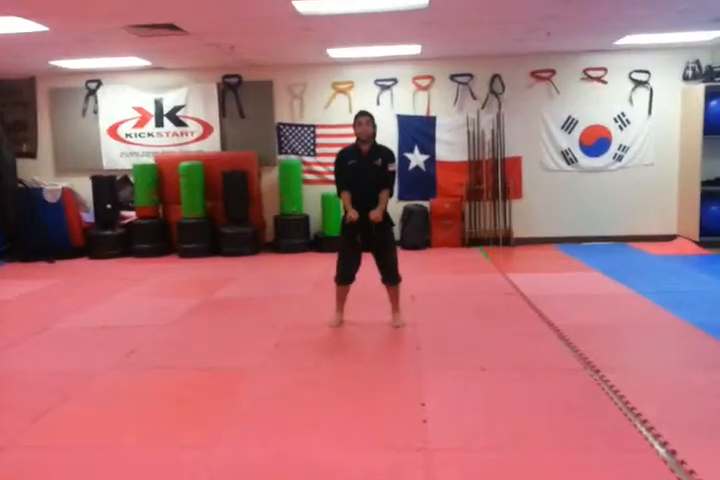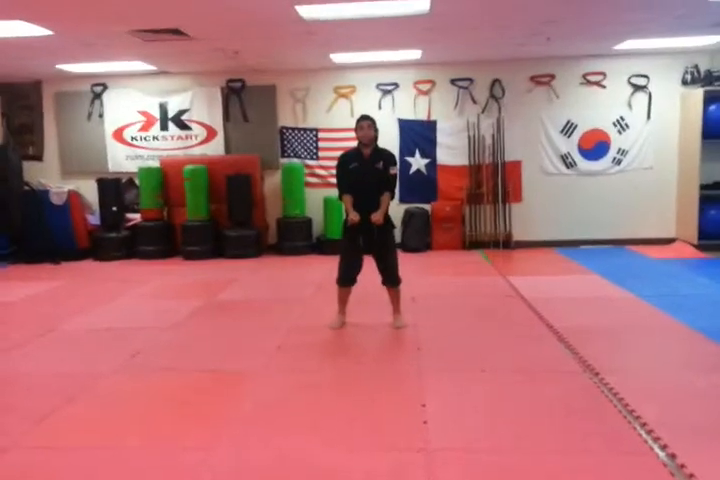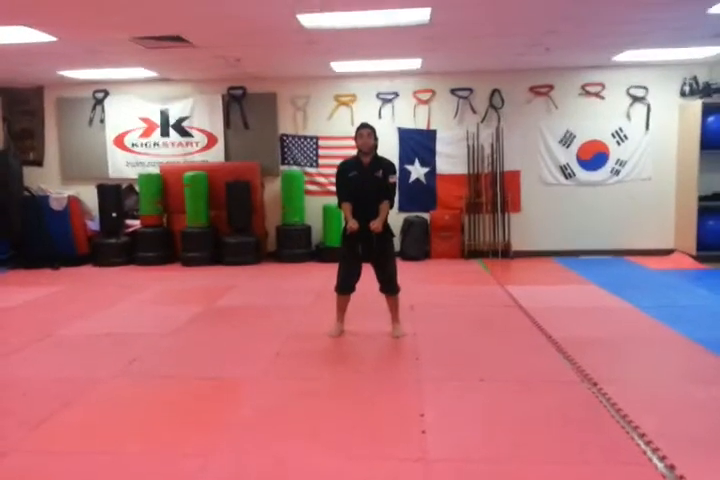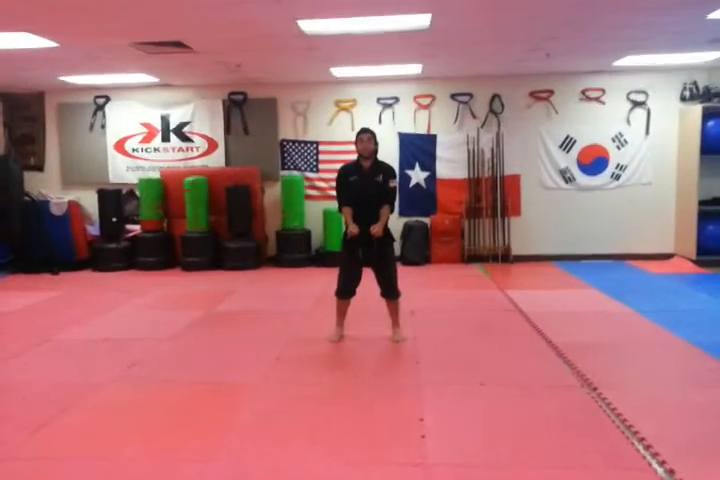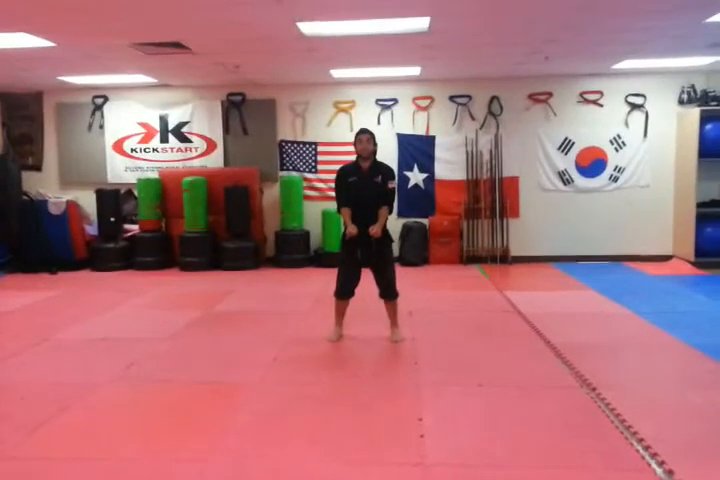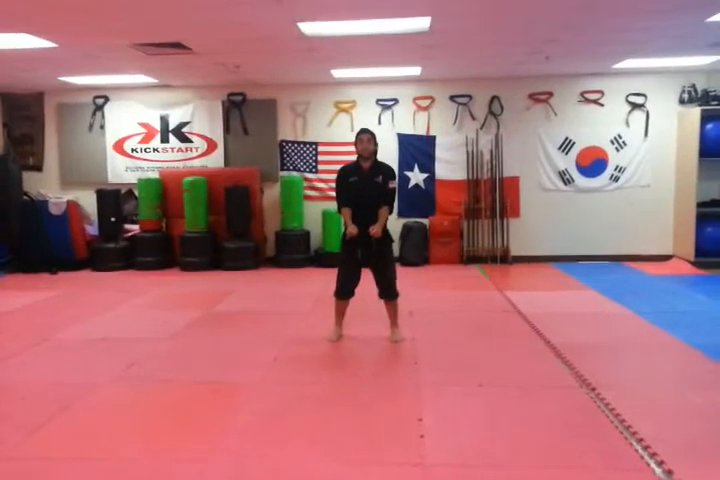
dt=0.1s
person 1, frame 1
left shoulder: (385, 154)
right shoulder: (344, 156)
left elbow: (387, 187)
right elbow: (342, 187)
left wrist: (380, 209)
right wrist: (349, 209)
left hip: (379, 217)
right hip: (353, 217)
left knee: (390, 268)
right knee: (344, 269)
left ankle: (396, 312)
right ankle: (339, 313)
person 1, frame 2
left shoulder: (387, 158)
right shoulder: (346, 159)
left elbow: (388, 190)
right elbow: (344, 190)
left wrist: (381, 211)
right wrist: (351, 211)
left hip: (380, 220)
right hip: (354, 220)
left knee: (390, 270)
right knee: (346, 271)
left ankle: (397, 313)
right ankle: (341, 314)
person 1, frame 3
left shoulder: (386, 166)
right shoulder: (345, 167)
left elbow: (388, 198)
right elbow: (343, 198)
left wrist: (380, 219)
right wrist: (350, 219)
left hip: (379, 229)
right hip: (354, 228)
left knee: (388, 278)
right knee: (345, 279)
left ankle: (396, 322)
right ankle: (339, 322)
person 1, frame 4
left shoulder: (387, 171)
right shoulder: (346, 172)
left elbow: (388, 202)
right elbow: (344, 203)
left wrist: (381, 224)
right wrist: (350, 223)
left hip: (379, 233)
right hip: (354, 233)
left knee: (389, 283)
right knee: (345, 283)
left ankle: (396, 326)
right ankle: (339, 326)
person 1, frame 5
left shoulder: (386, 172)
right shoulder: (345, 173)
left elbow: (387, 203)
right elbow: (343, 203)
left wrist: (379, 224)
right wrist: (349, 224)
left hip: (378, 233)
right hip: (353, 233)
left knee: (387, 283)
right knee: (344, 283)
left ankle: (394, 327)
right ankle: (338, 327)
person 1, frame 6
left shoulder: (386, 172)
right shoulder: (345, 172)
left elbow: (387, 203)
right elbow: (343, 203)
left wrist: (380, 224)
right wrist: (349, 224)
left hip: (378, 233)
right hip: (353, 233)
left knee: (388, 283)
right knee: (344, 283)
left ankle: (394, 327)
right ankle: (338, 327)
